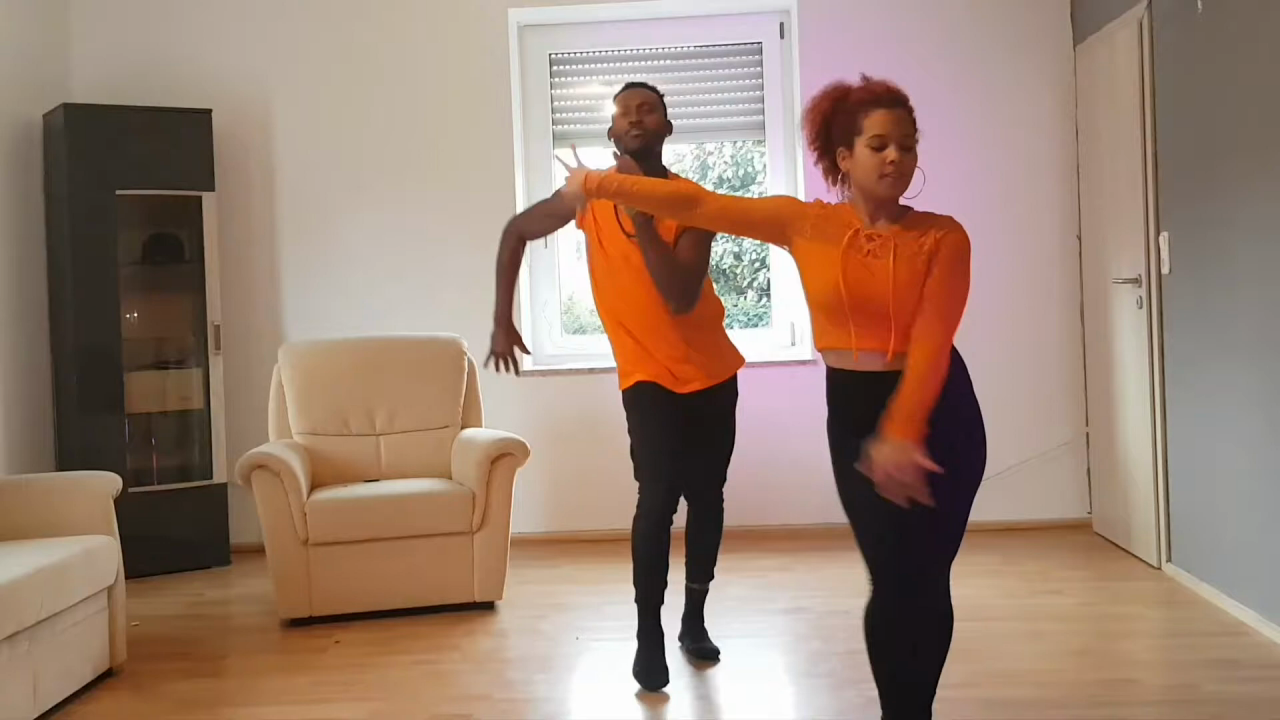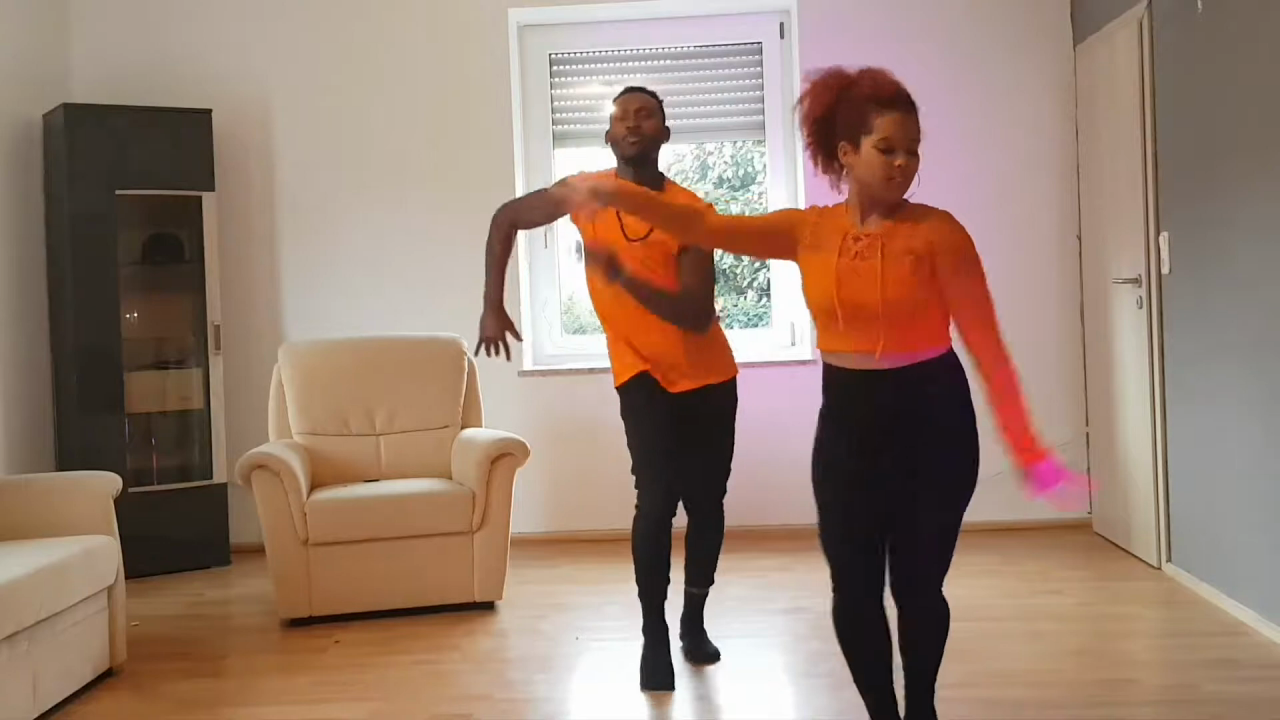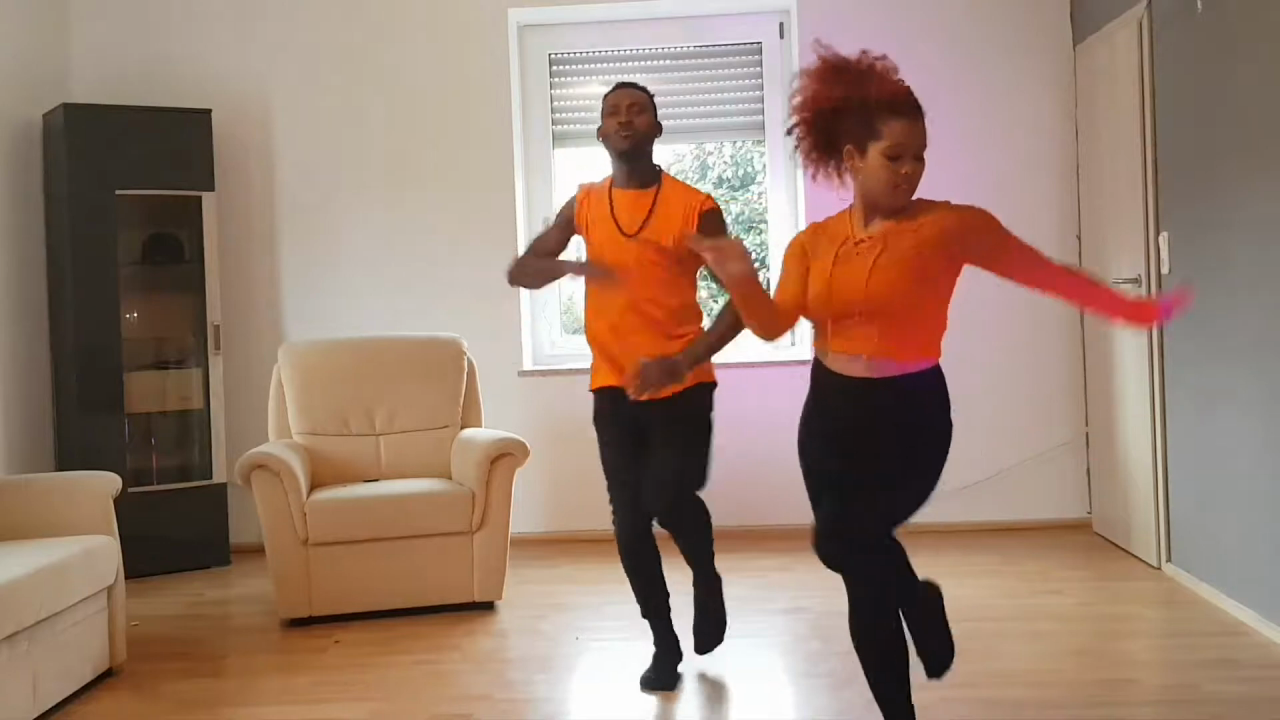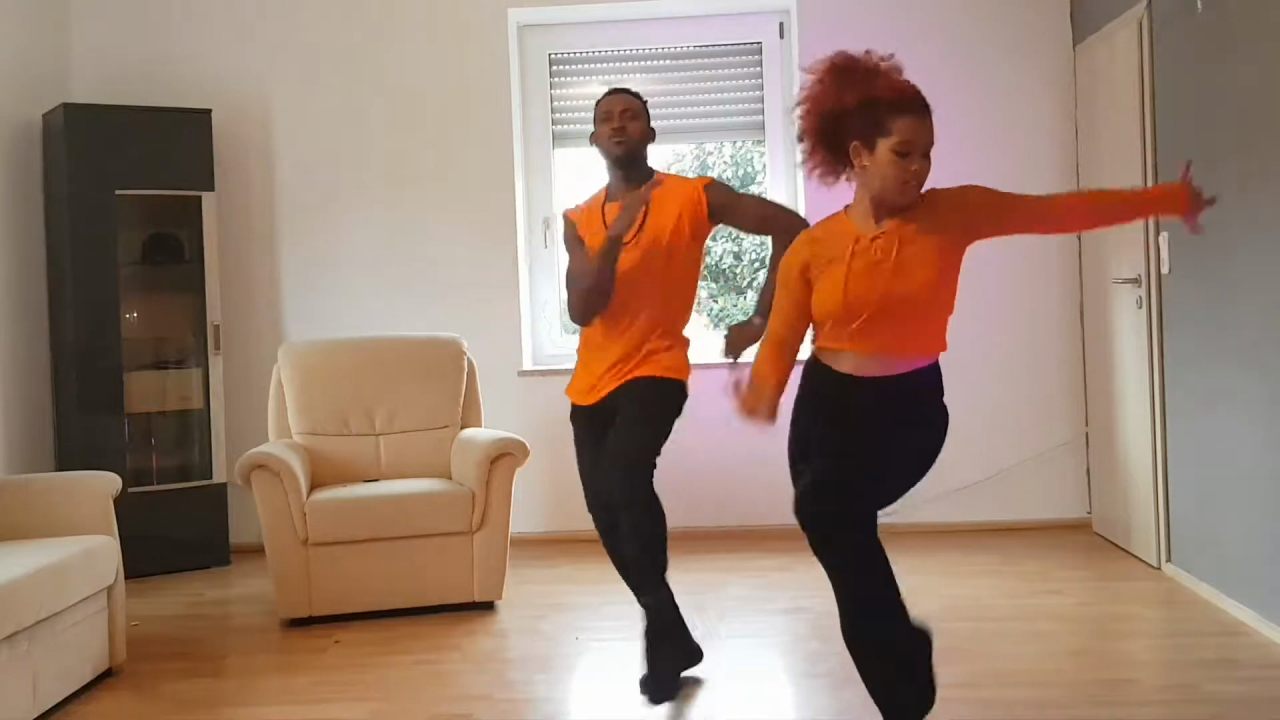
dt=0.1s
person 1, frame 1
left shoulder: (943, 239)
right shoulder: (805, 223)
left elbow: (931, 344)
right elbow: (708, 206)
left wrist: (900, 437)
right wrist: (604, 182)
left hip: (939, 415)
right hip: (854, 411)
left knee: (928, 582)
right knee: (897, 582)
person 1, frame 2
left shoulder: (939, 234)
right shoulder: (810, 231)
left elbow: (985, 341)
right elbow: (709, 228)
left wrist: (1026, 447)
right wrist: (617, 193)
left hip: (929, 411)
right hip: (846, 415)
left knee: (917, 587)
right knee: (854, 590)
person 1, frame 3
left shoulder: (945, 226)
right shoulder: (812, 244)
left elbow: (1047, 272)
right elbow: (772, 325)
left wrist: (1139, 310)
right wrist: (738, 285)
left hip: (911, 415)
right hip: (831, 415)
left knee: (848, 538)
right knee: (866, 581)
left ankle: (917, 603)
person 1, frame 4
left shoulder: (951, 214)
right shoulder: (811, 250)
left elbow: (1061, 212)
right elbow: (779, 347)
left wrist: (1163, 199)
right wrist: (760, 393)
left hip: (912, 410)
right hip: (829, 413)
left knee: (825, 506)
right knee: (857, 591)
left ankle: (901, 640)
person 2, frame 1
right shoulder: (588, 195)
left elbow: (680, 299)
right elbow: (515, 232)
left wrist: (643, 222)
right wrist: (502, 318)
left hip: (710, 374)
right hip: (646, 378)
left knee: (705, 498)
right knee: (657, 493)
left ankle: (693, 616)
right ankle: (647, 632)
person 2, frame 2
left shoulder: (692, 213)
left elbow: (696, 317)
right elbow: (504, 220)
left wrist: (624, 277)
right wrist: (492, 305)
left hip: (707, 376)
right hip: (640, 375)
left knee: (705, 503)
right knee: (656, 496)
left ankle: (693, 618)
right ankle: (653, 635)
person 2, frame 3
left shoulder: (696, 207)
right shoulder: (584, 203)
right elbow: (518, 272)
left wrist: (690, 355)
right wrist: (571, 266)
left hip: (686, 377)
right hip: (615, 383)
left knee: (674, 494)
right knee: (630, 512)
left ankle: (705, 578)
right ankle: (664, 640)
person 2, frame 4
left shoulder: (694, 195)
right shoulder: (577, 220)
left elbow: (793, 227)
right elbow: (582, 310)
left wrist: (762, 317)
right wrist: (617, 238)
left hip: (652, 375)
right hip: (591, 387)
left knee: (620, 480)
right knee: (611, 523)
left ankle: (661, 625)
right ankle: (676, 636)
